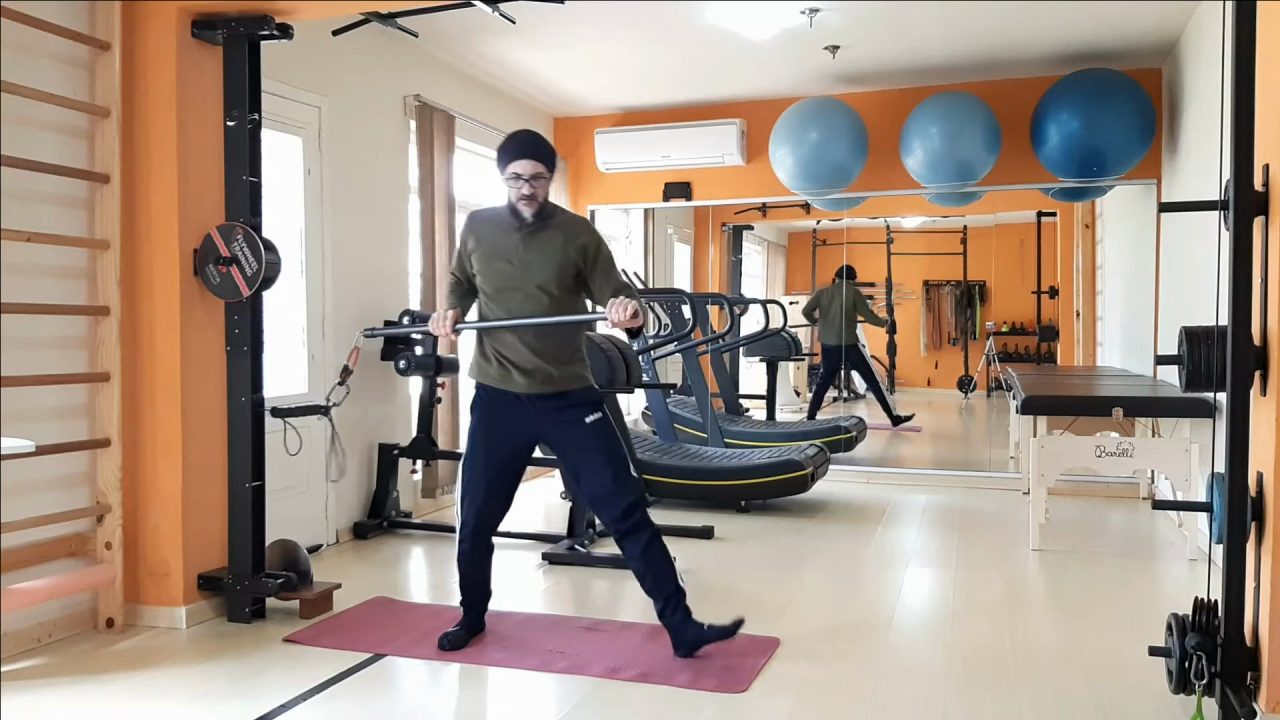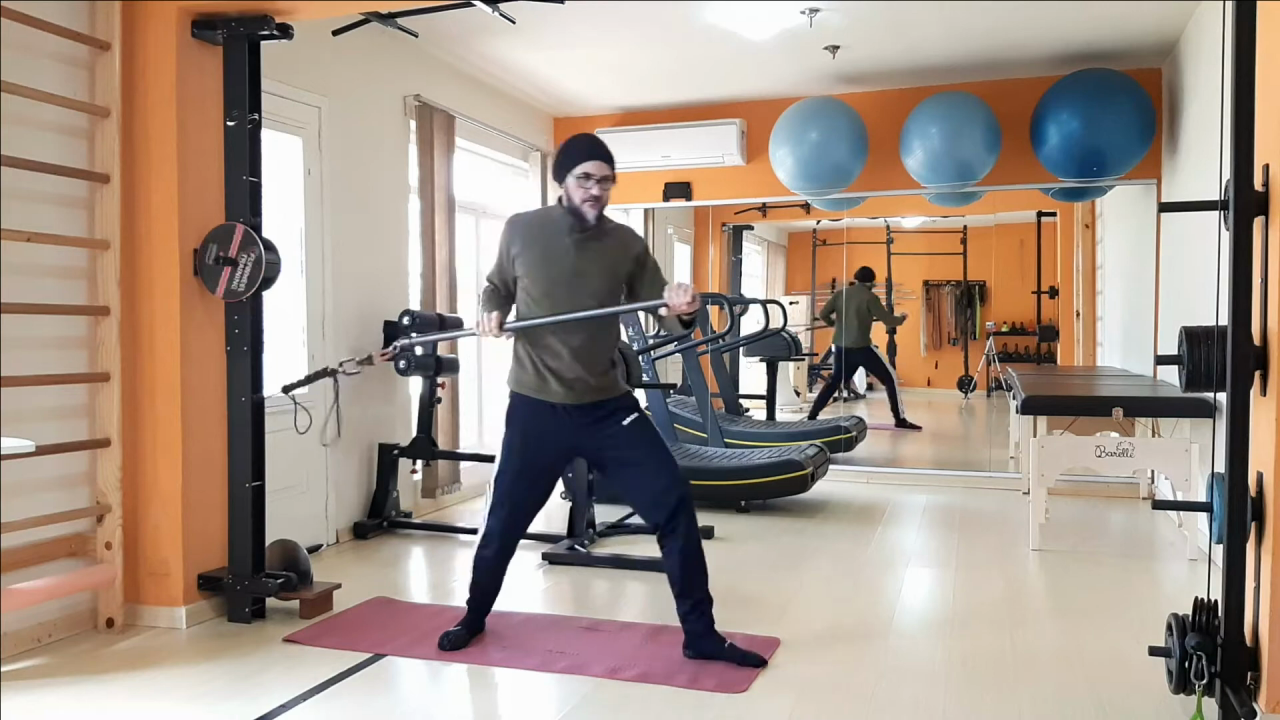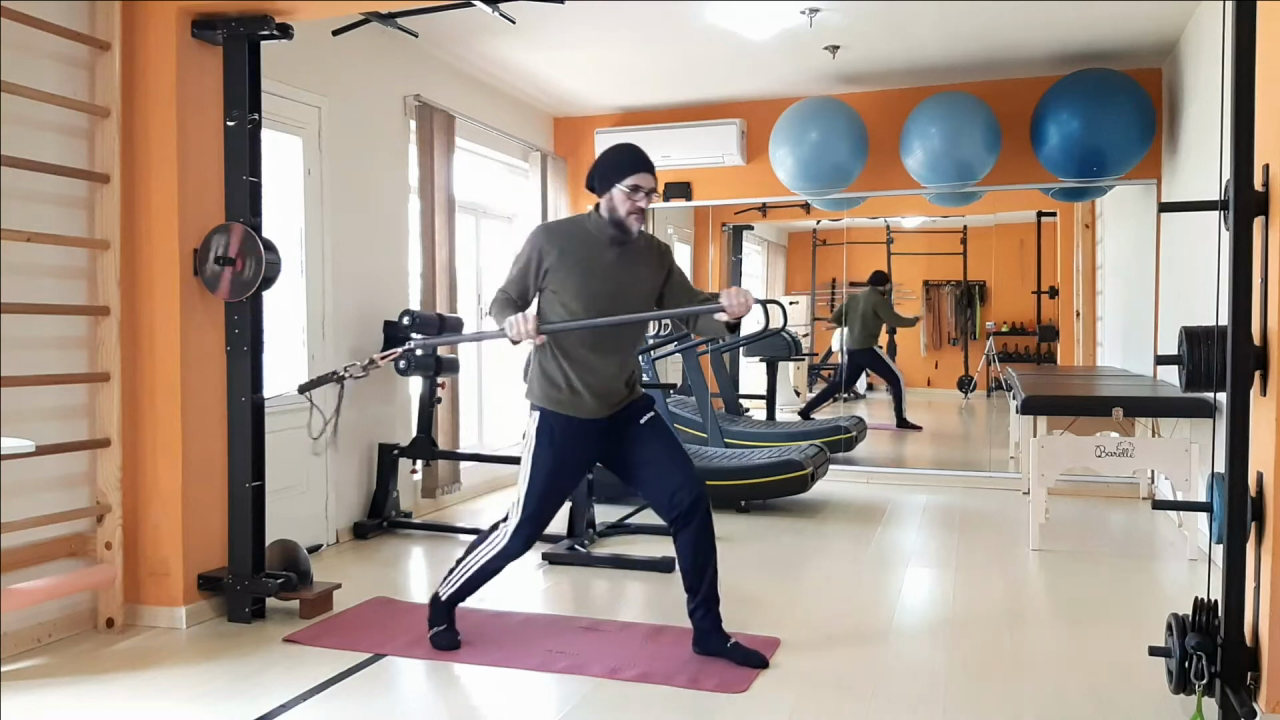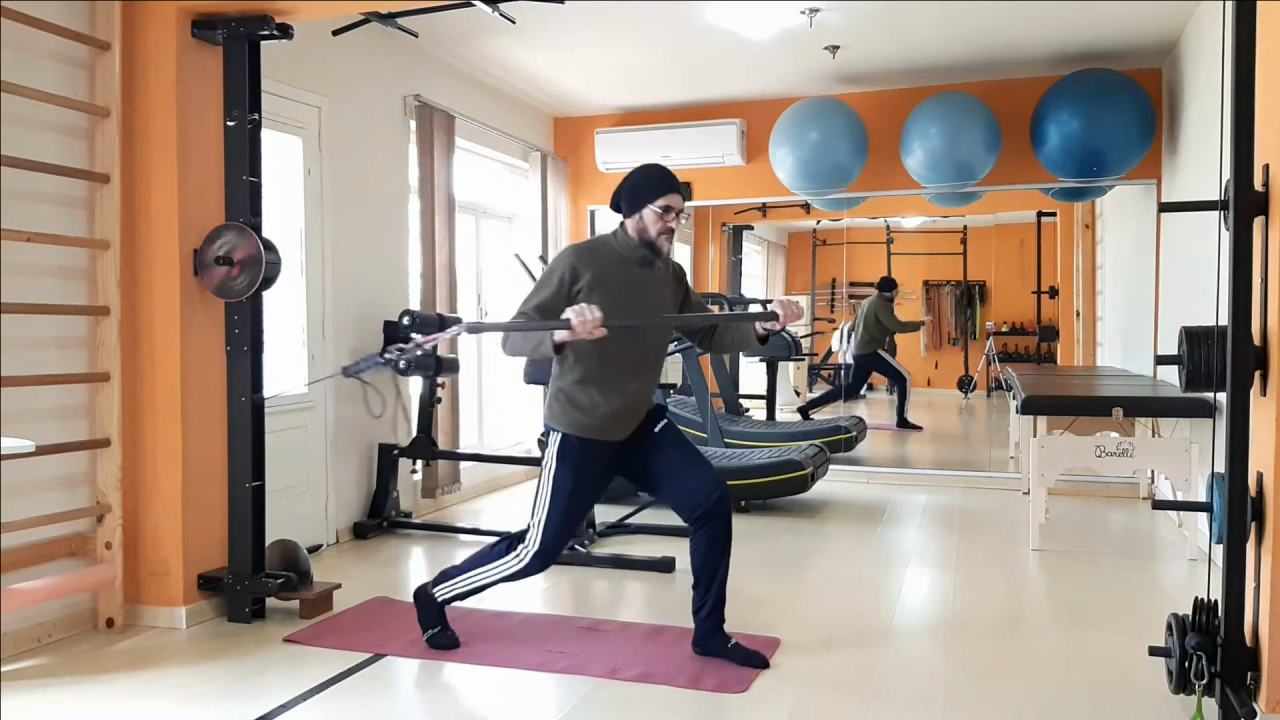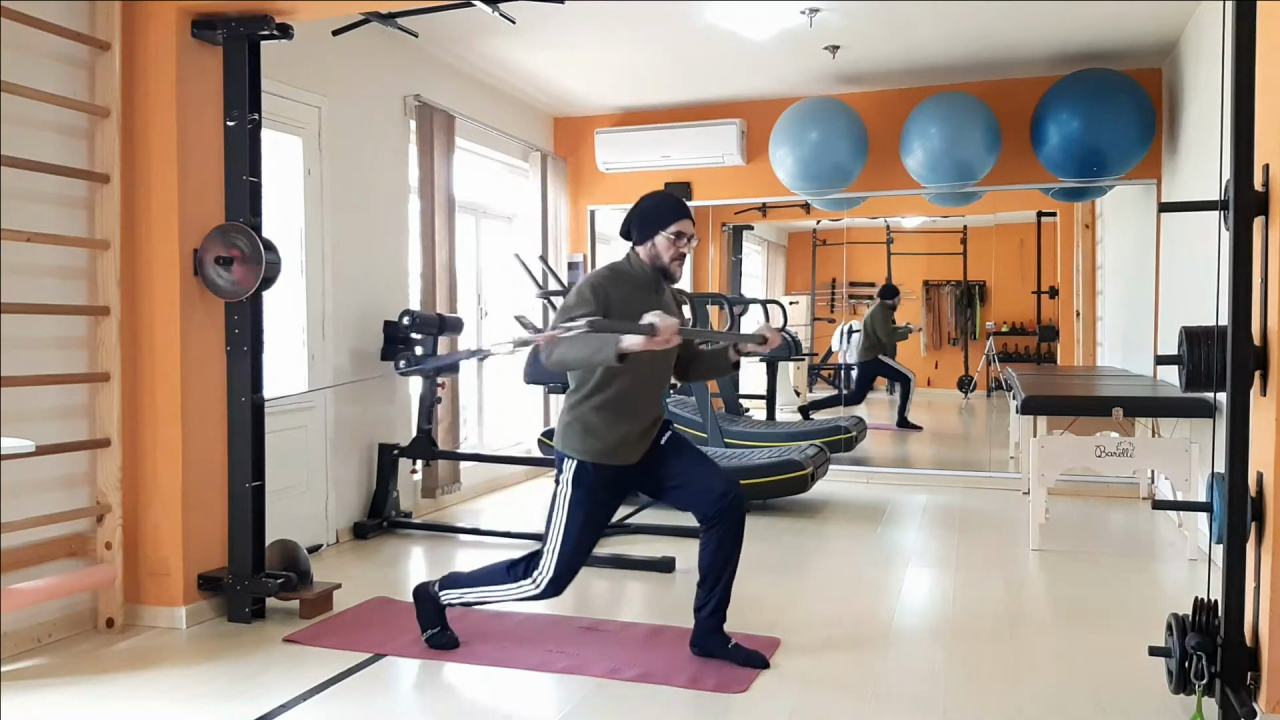
dt=0.3s
person 1, frame 1
left shoulder: (578, 234)
right shoulder: (477, 227)
left elbow: (616, 294)
right elbow: (462, 282)
left wrist: (629, 312)
right wrist: (451, 311)
left hip: (568, 395)
right hip: (498, 396)
left knee: (624, 507)
right knee: (476, 516)
left ankle: (682, 627)
right ankle: (472, 616)
person 1, frame 2
left shoulder: (627, 244)
right shoulder: (522, 230)
left elbow: (666, 316)
right elbow: (499, 288)
left wrist: (680, 309)
right wrist: (490, 313)
left hip: (607, 405)
right hip: (538, 405)
left knee: (673, 506)
right knee: (505, 521)
left ankle: (701, 635)
right ankle: (475, 615)
person 1, frame 3
left shoulder: (655, 255)
right shoulder: (551, 240)
left elbow: (693, 317)
right elbow: (506, 300)
left wrist: (724, 314)
right wrist: (513, 322)
left hip: (625, 408)
right hip: (560, 413)
left knee: (690, 503)
right knee: (521, 527)
left ankle: (708, 632)
right ankle: (443, 605)
person 1, frame 4
left shoulder: (670, 274)
right shoulder: (580, 261)
left elbow: (709, 335)
right elbow: (514, 336)
left wrist: (763, 327)
right wrist: (564, 334)
left hip: (641, 423)
right hip: (580, 429)
left knee: (711, 502)
right knee: (537, 551)
left ankle: (710, 633)
right ankle: (434, 594)
person 1, frame 5
left shoulder: (667, 297)
right shoulder: (603, 285)
left elbow: (687, 367)
right elbow: (553, 350)
left wrist: (740, 351)
right wrist: (628, 343)
left hip: (650, 440)
right hip: (592, 453)
left knee: (726, 503)
right knee: (547, 578)
left ankle: (709, 633)
right ankle: (437, 594)
